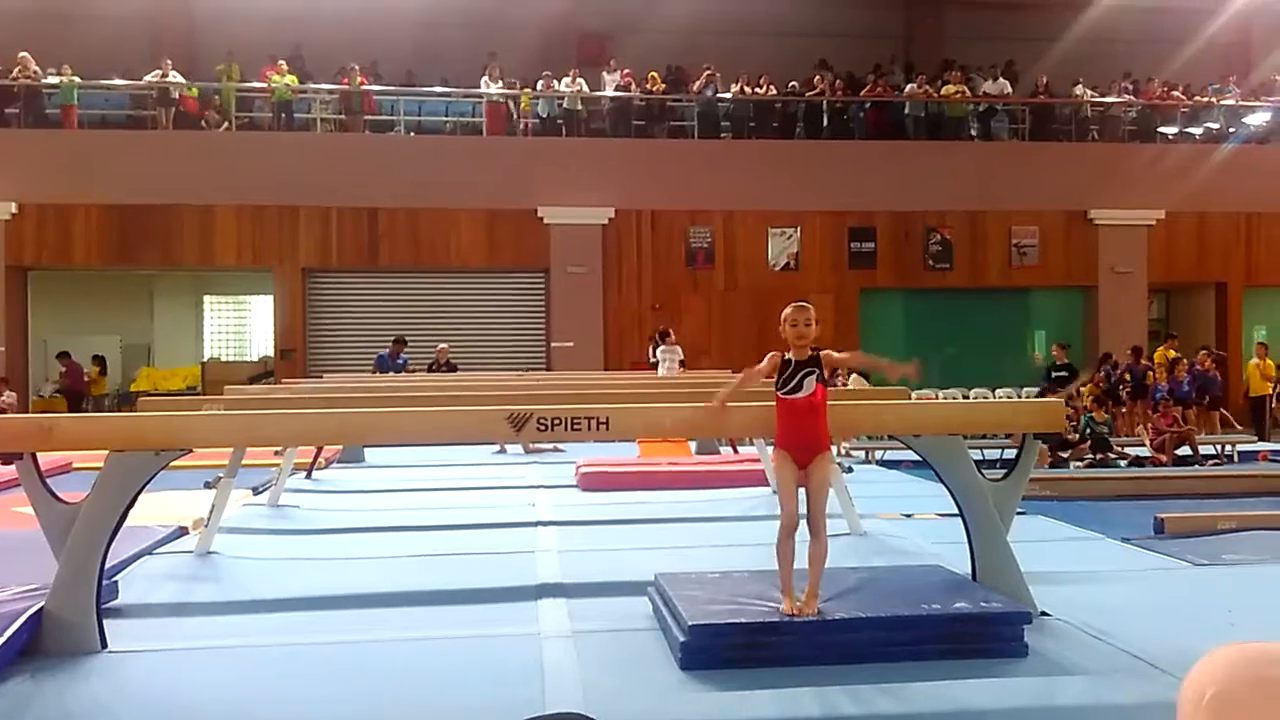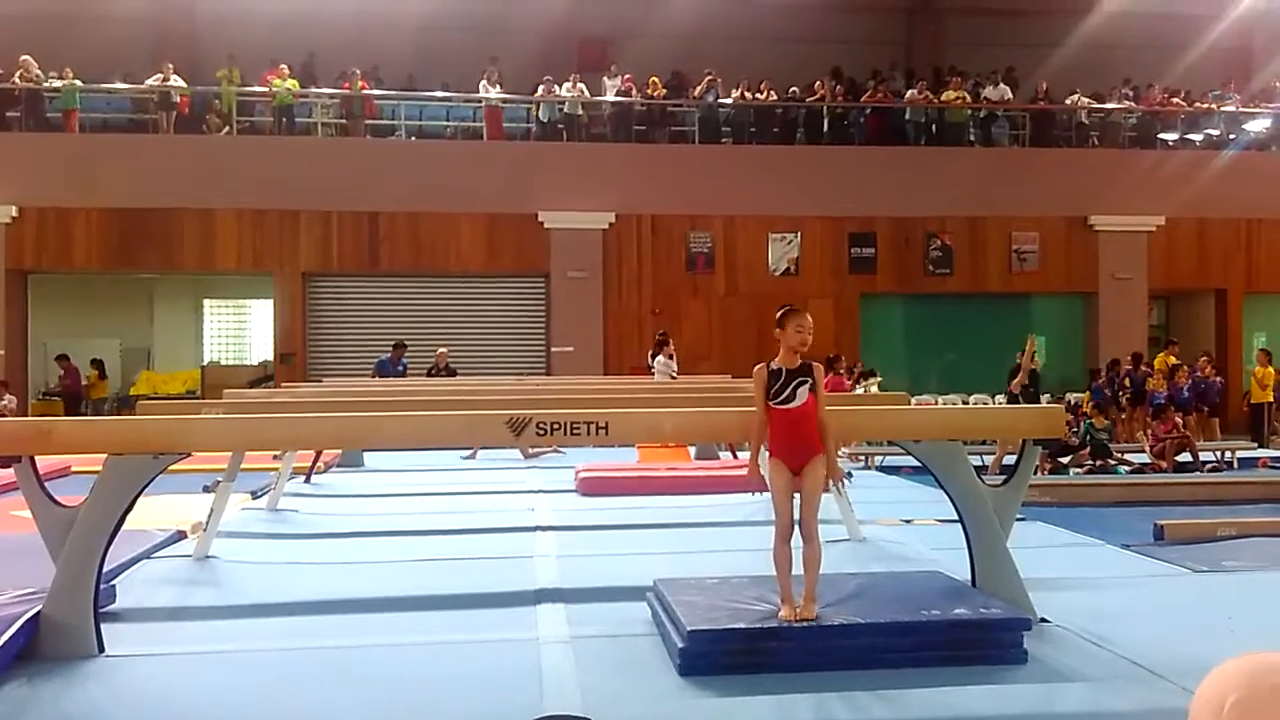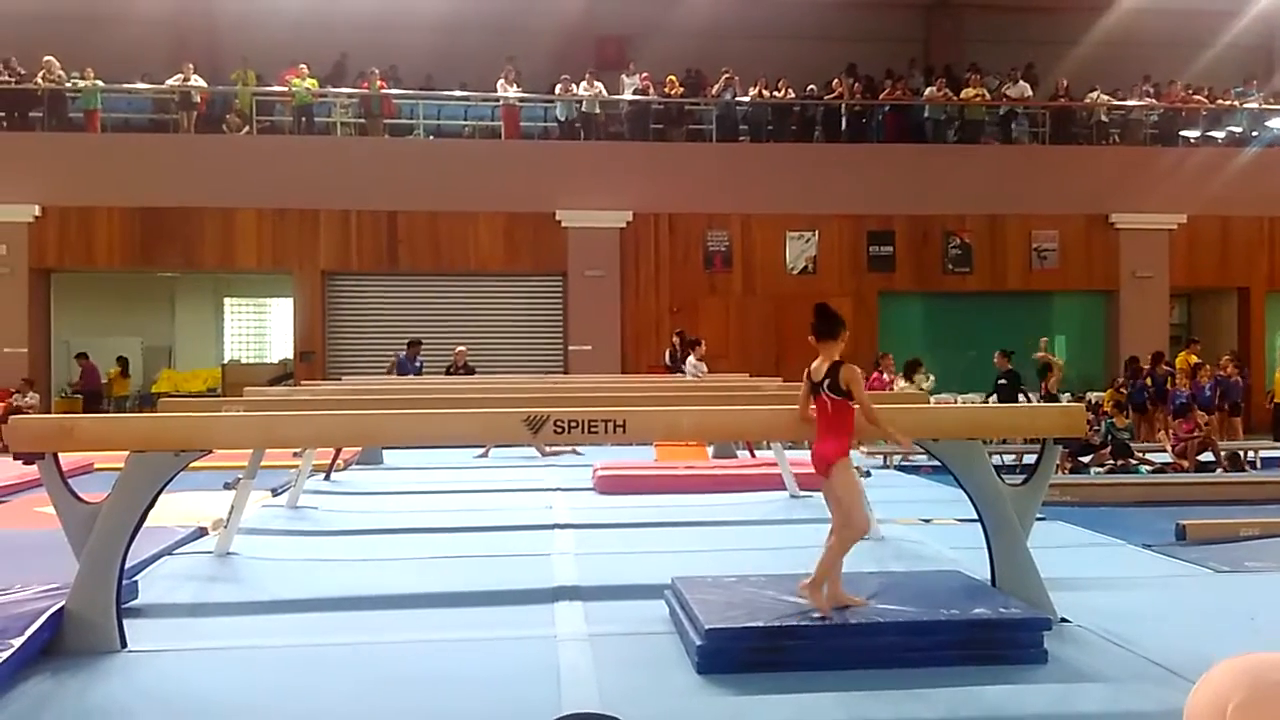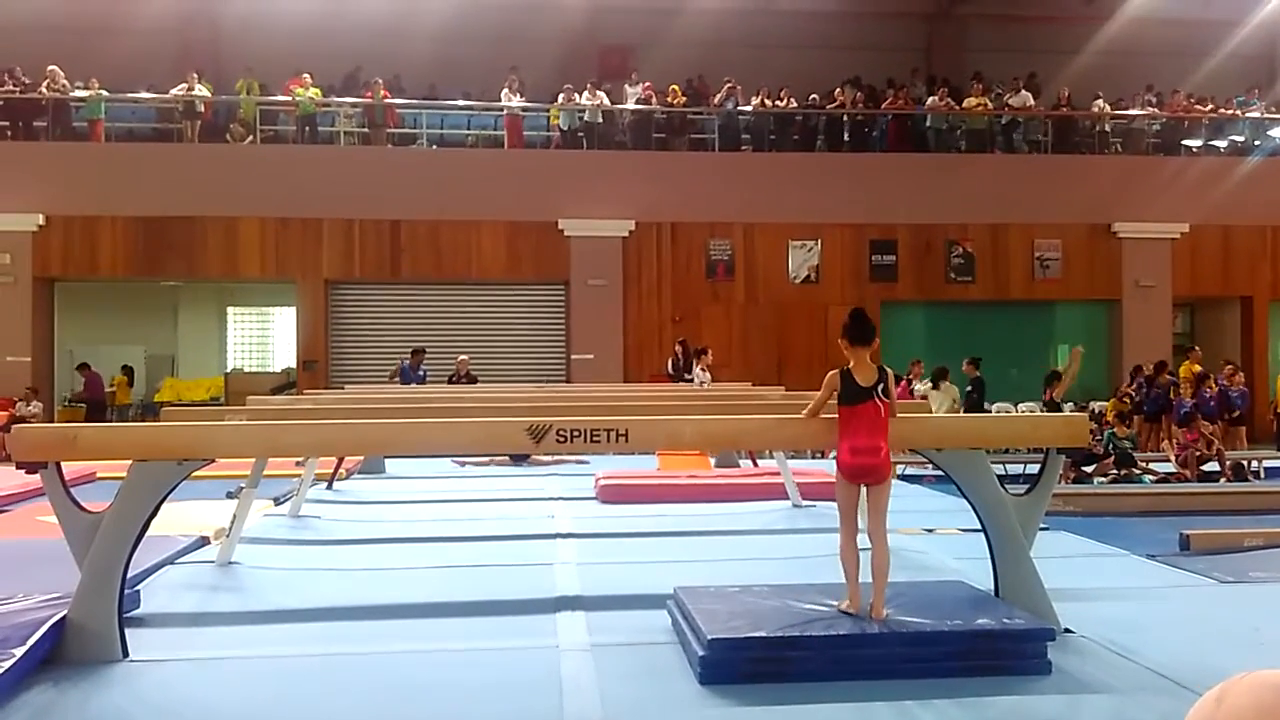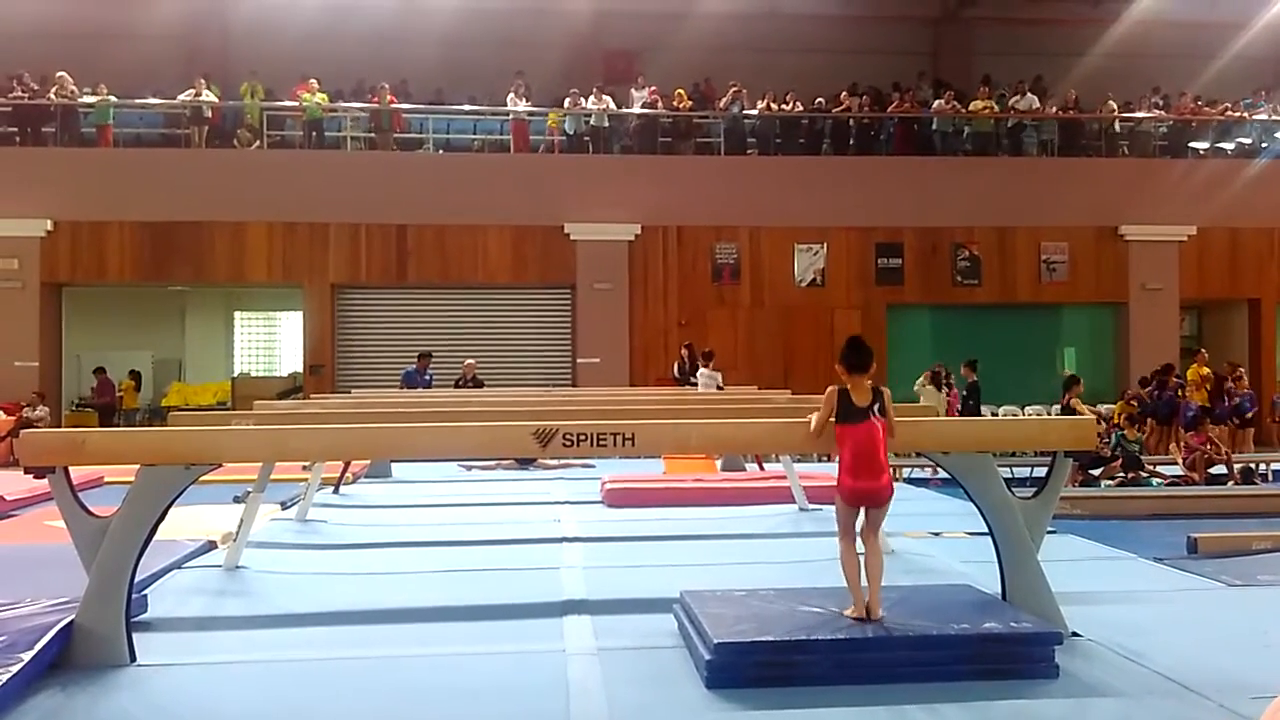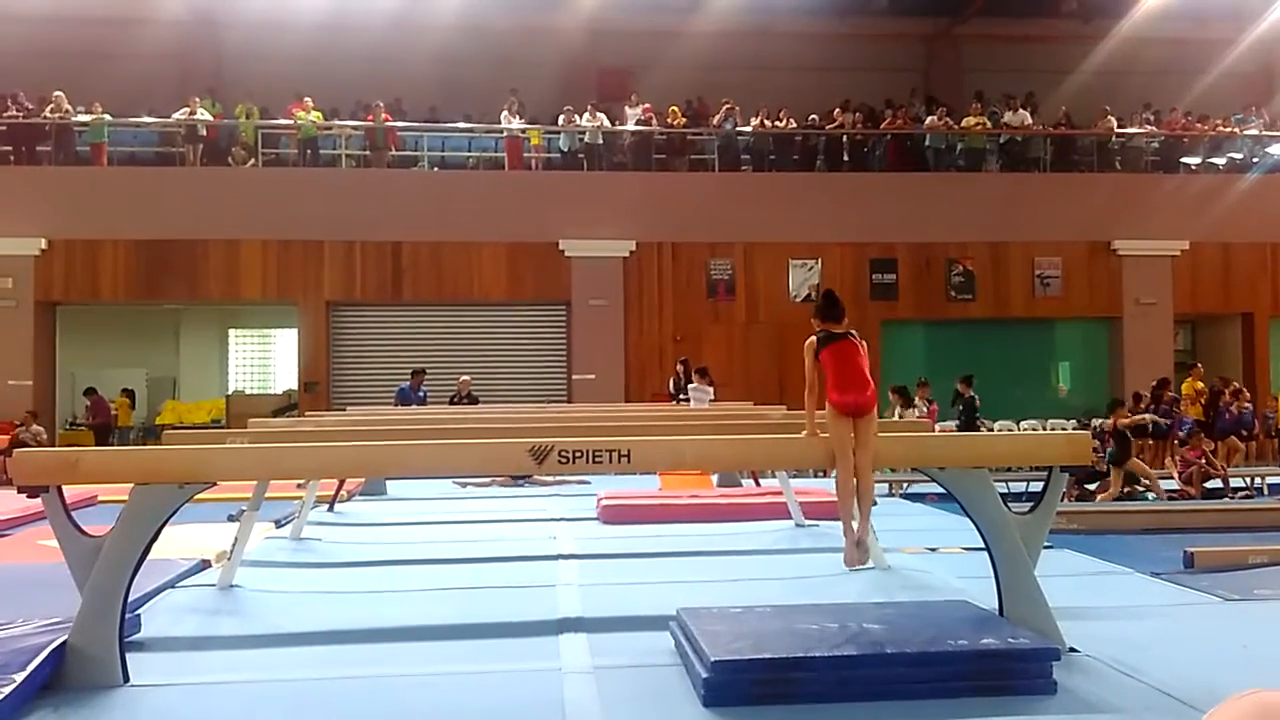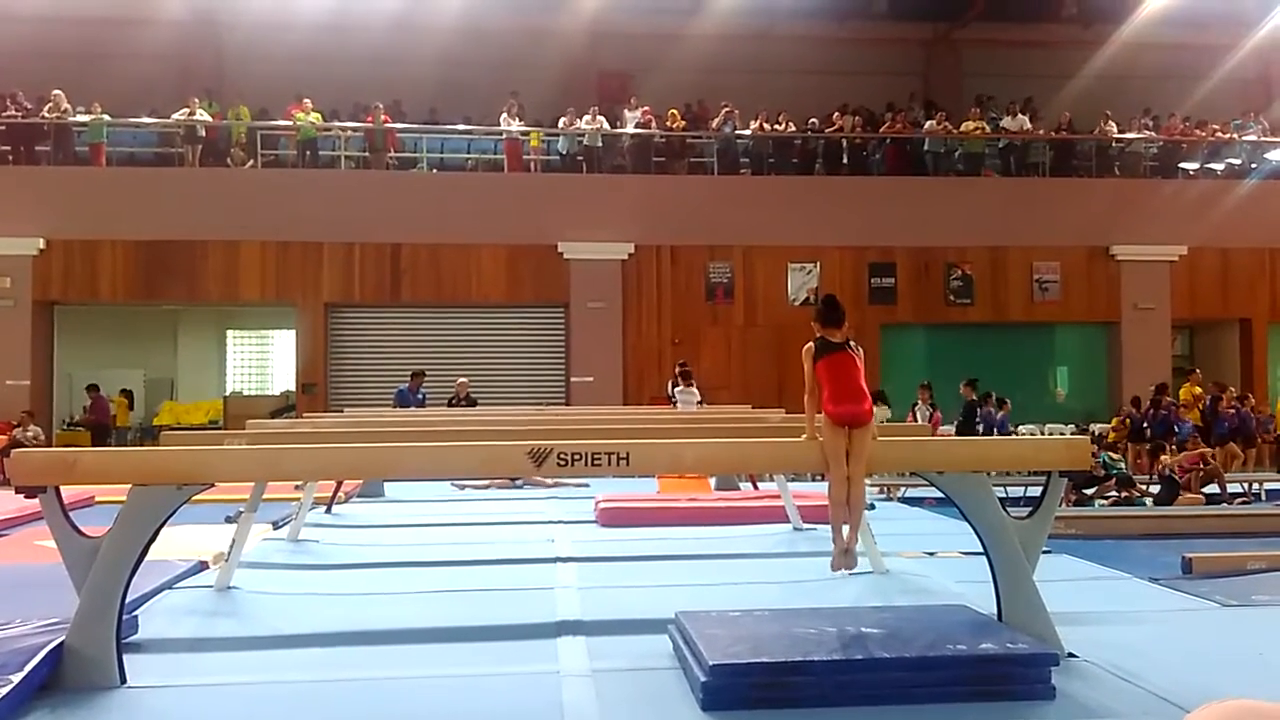
dt=0.7s
person 1, frame 1
left shoulder: (824, 360)
right shoulder: (777, 360)
left elbow: (855, 360)
right elbow: (753, 375)
left wrist: (892, 367)
right wrist: (727, 393)
left hip: (819, 450)
right hip: (785, 451)
left knee: (817, 522)
right knee: (788, 520)
left ankle: (813, 593)
right ankle: (787, 593)
person 1, frame 2
left shoulder: (815, 370)
right shoulder: (763, 372)
left elbow: (822, 419)
right elbow: (761, 420)
left wrist: (832, 461)
right wrist: (753, 462)
left hip: (812, 457)
right hip: (779, 459)
left knee: (809, 527)
right knee: (783, 528)
left ankle: (809, 598)
right ankle: (786, 599)
person 1, frame 3
left shoulder: (810, 371)
right shoulder: (849, 371)
right elbow: (870, 414)
right wrist: (898, 437)
left hip: (821, 452)
right hip: (836, 455)
left knee: (841, 523)
right knee: (859, 524)
left ankle: (835, 591)
right ankle: (815, 583)
person 1, frame 4
left shoulder: (836, 378)
right shoulder: (887, 376)
left elbow: (812, 412)
left wrist: (806, 411)
left hip: (849, 462)
right hip: (879, 462)
left knee: (848, 530)
right knee: (878, 532)
left ankle: (853, 599)
right ankle: (878, 604)
person 1, frame 5
left shoulder: (835, 394)
right shoulder: (882, 394)
left elbow: (816, 432)
left wrist: (814, 416)
left hip: (851, 486)
right hip: (881, 486)
left knee: (847, 540)
right knee: (871, 538)
left ankle: (858, 603)
right ankle: (874, 603)
person 1, frame 6
left shoulder: (813, 343)
right shoulder: (858, 338)
left elbow: (811, 388)
left wrist: (810, 426)
right wrist: (873, 424)
left hip: (839, 399)
right hip: (866, 396)
left knee: (844, 467)
right knee: (864, 466)
left ankle: (849, 533)
right ankle: (864, 531)
person 1, frame 7
left shoulder: (811, 349)
right shoulder: (856, 348)
left elbow: (811, 392)
left wrist: (810, 429)
right wrist: (870, 424)
left hip: (834, 410)
right hip: (862, 409)
left knee: (837, 475)
right knee: (857, 476)
left ankle: (838, 541)
right ankle: (852, 540)
